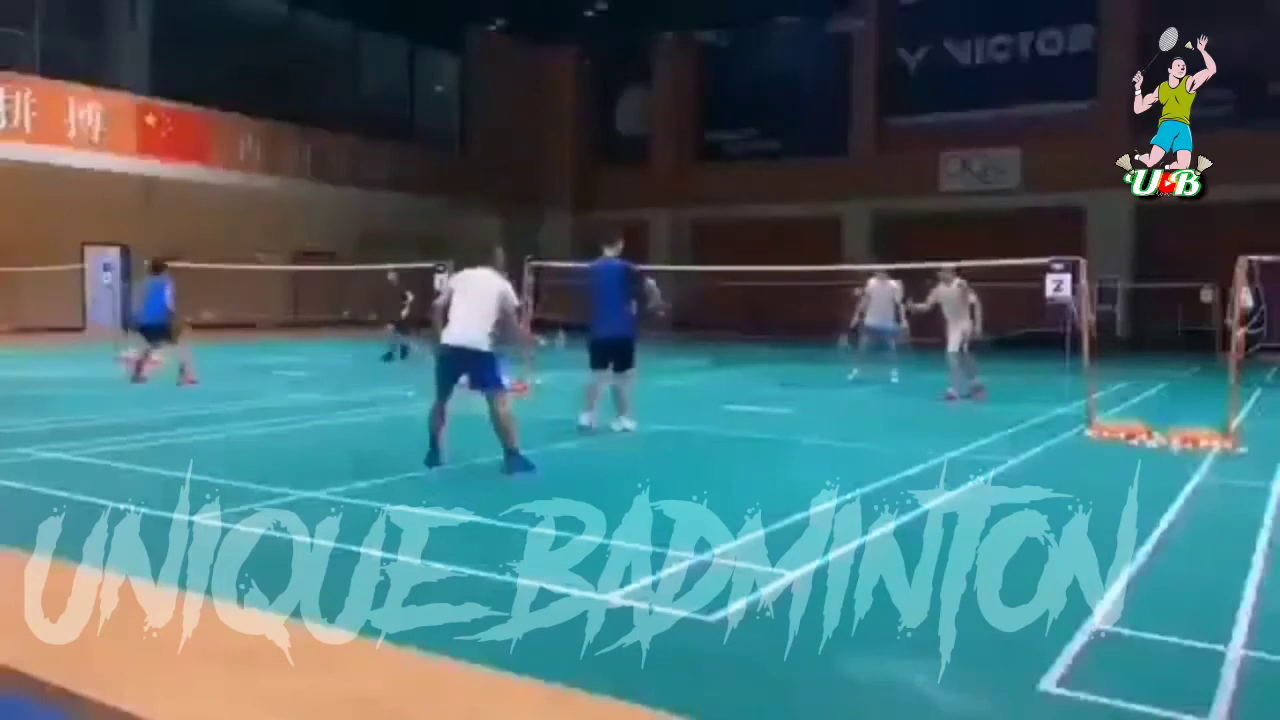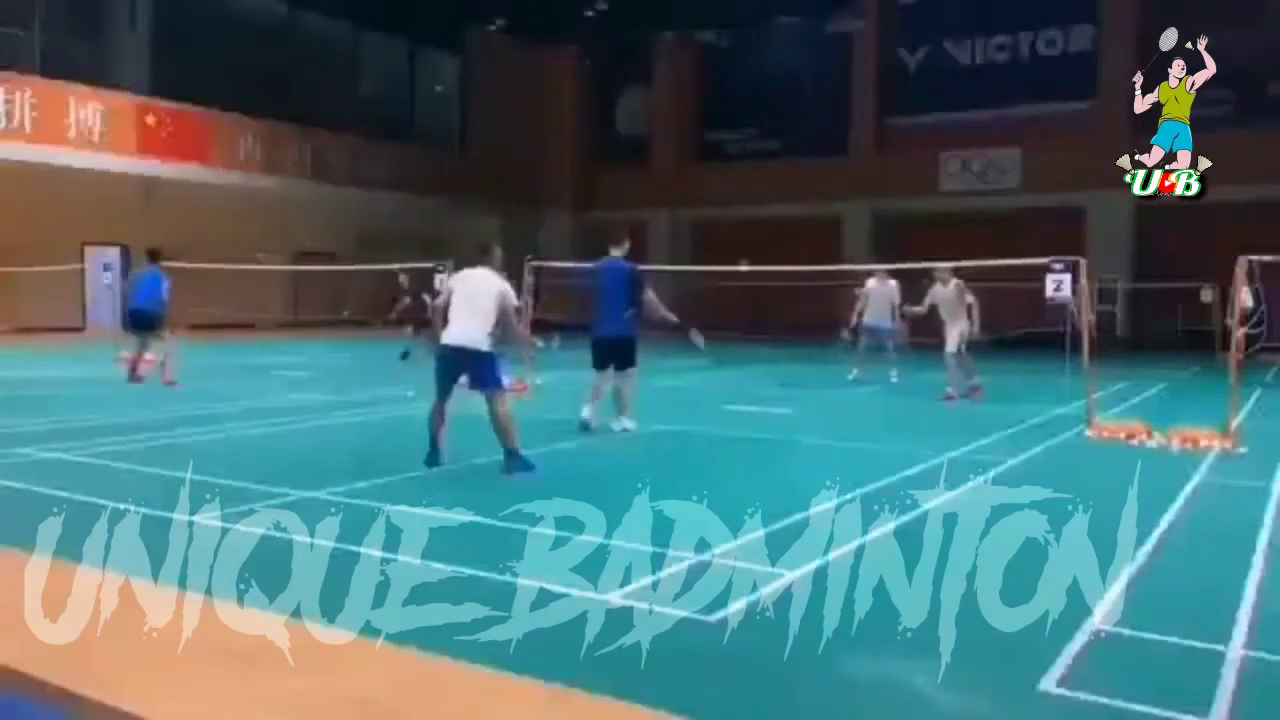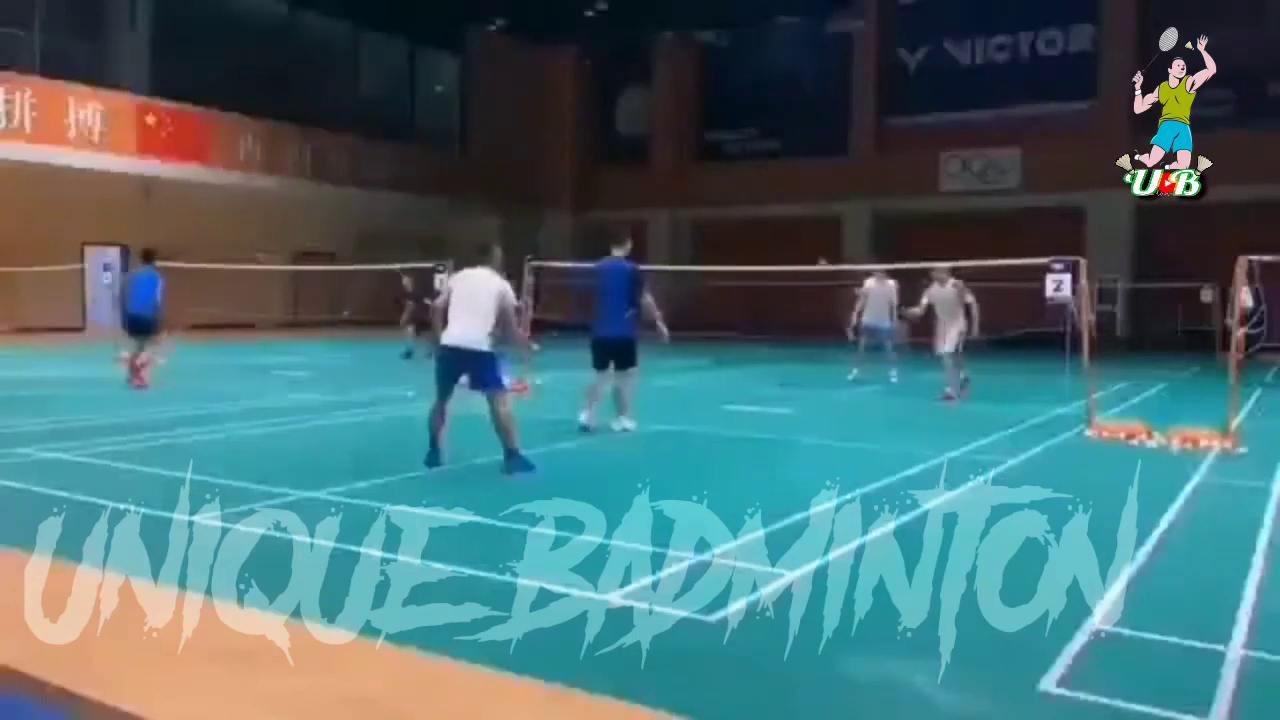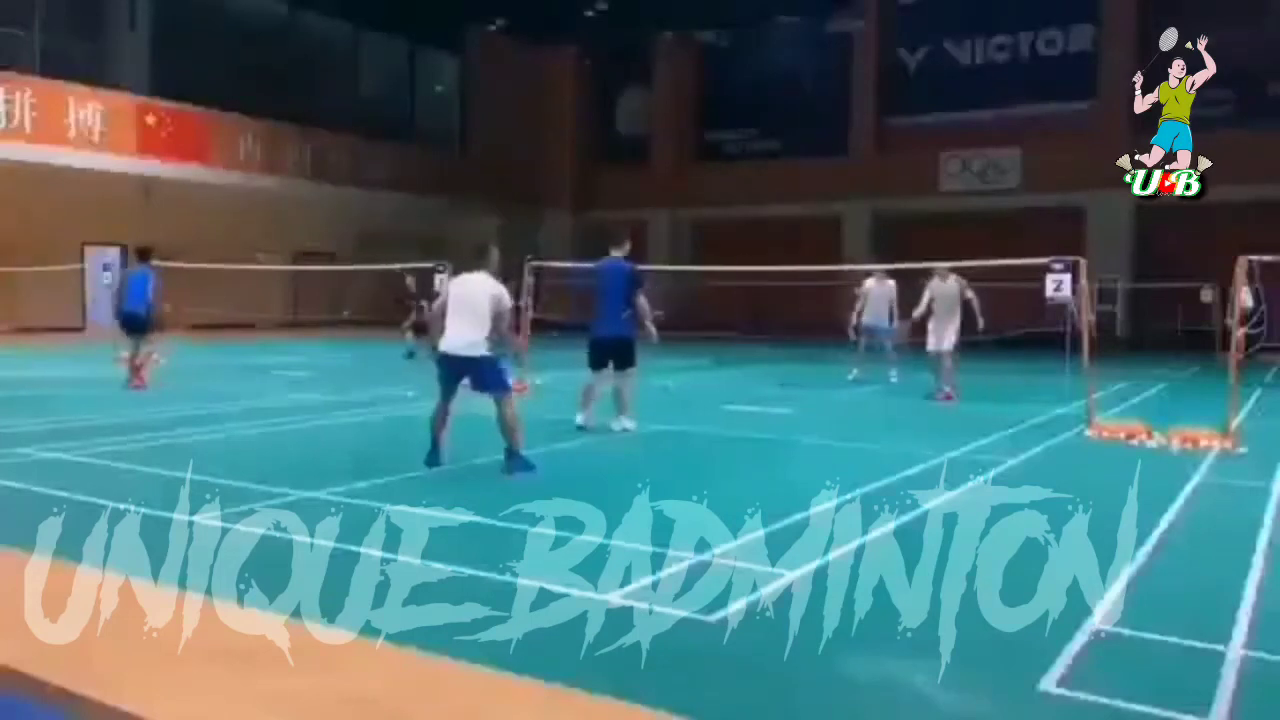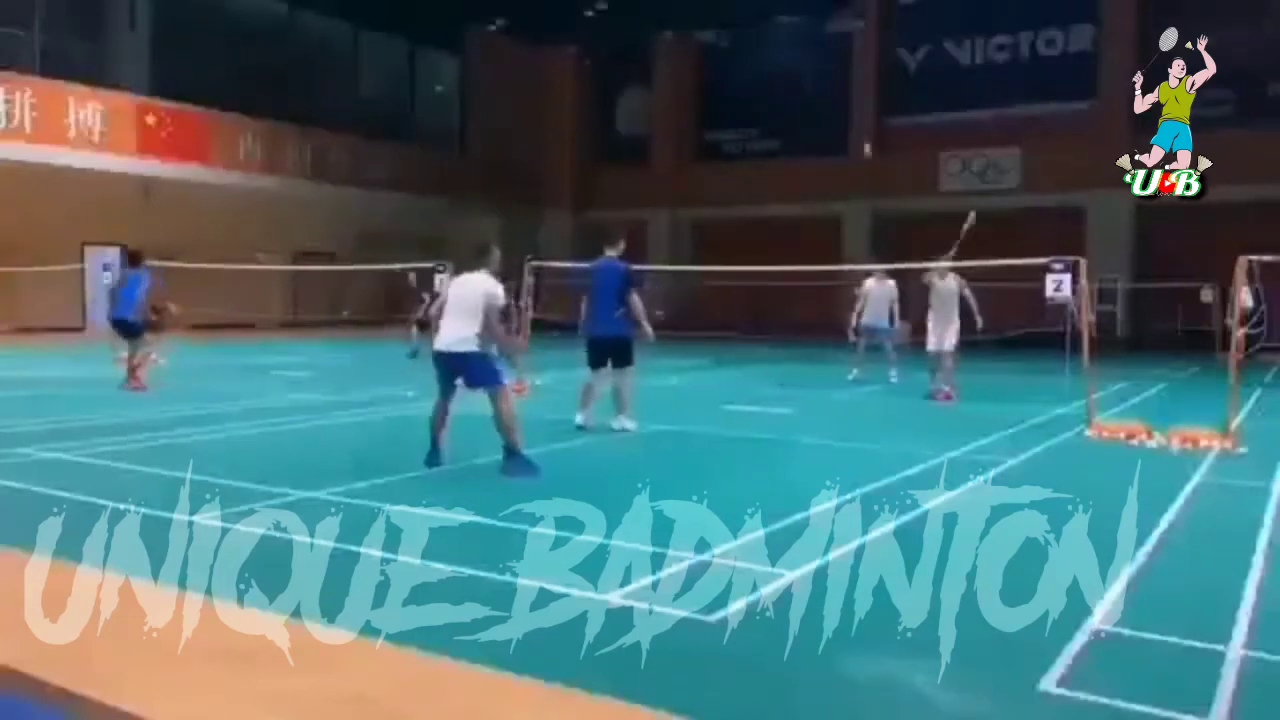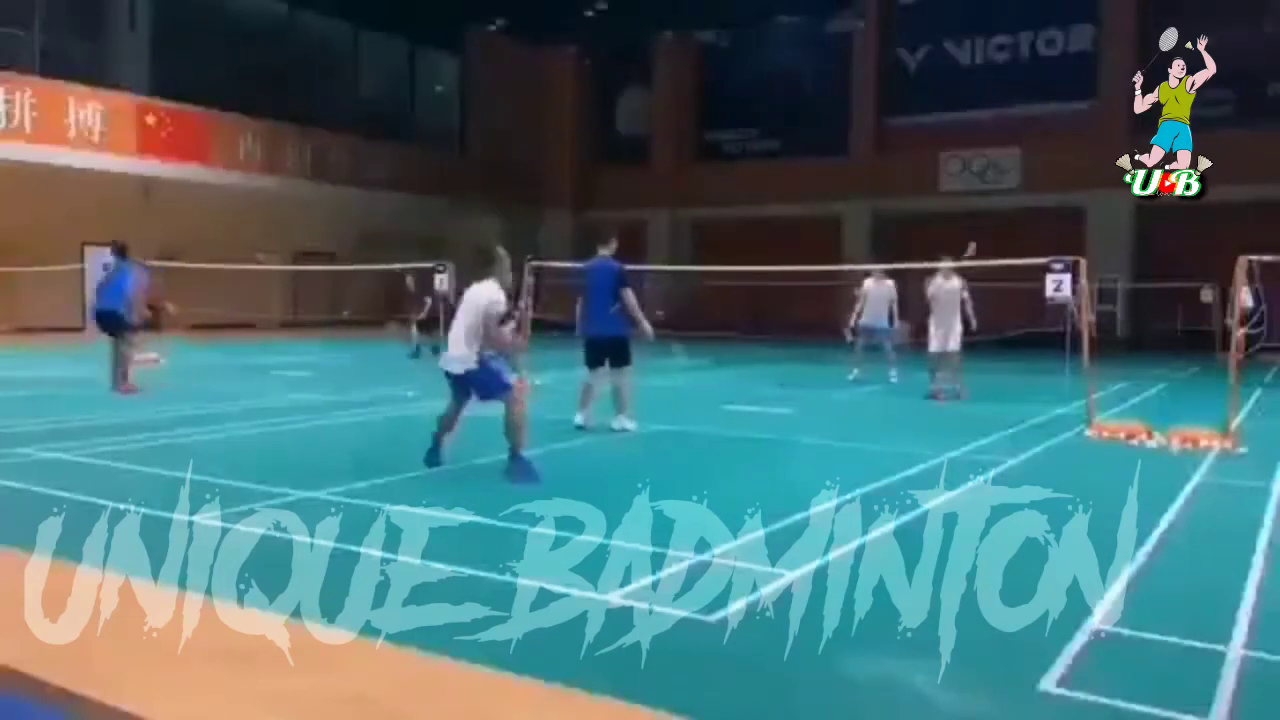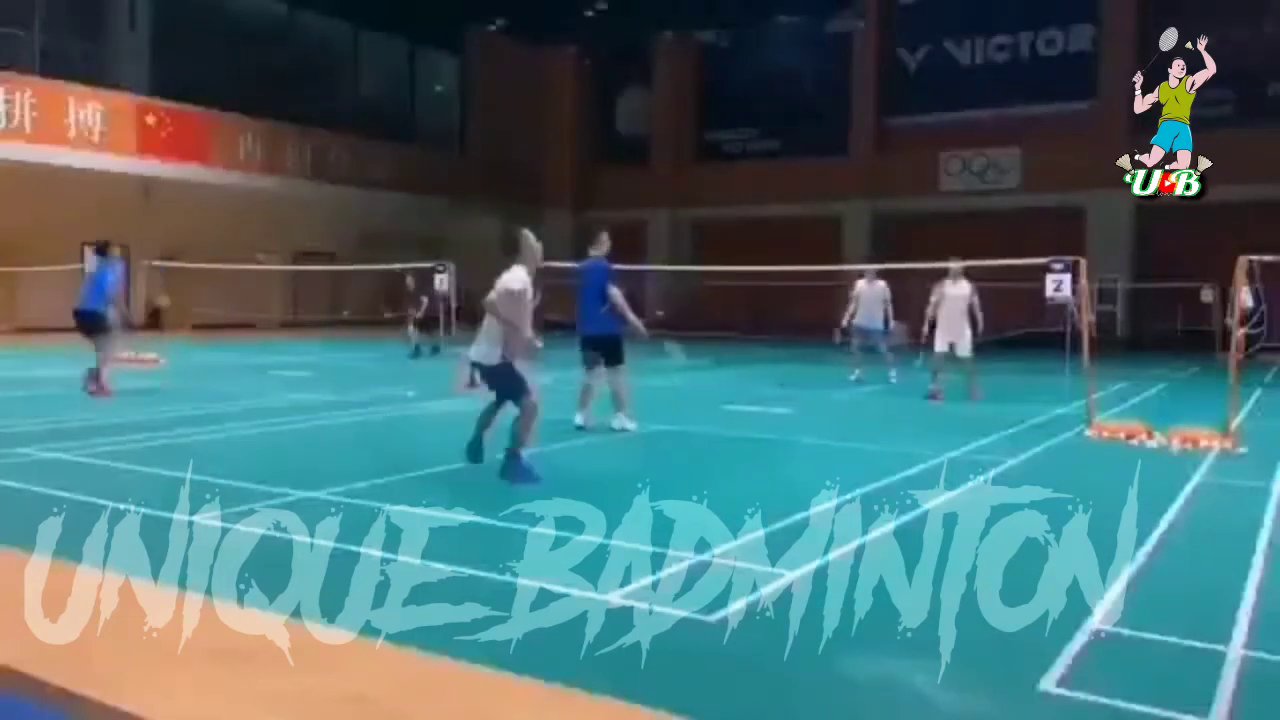
dt=0.2s
person 1, frame 1
left shoulder: (460, 276)
right shoulder: (502, 285)
left elbow: (438, 307)
right elbow: (512, 326)
left wrist: (440, 336)
right wrist: (532, 341)
left hip: (450, 345)
right hip: (479, 347)
left knee: (441, 399)
right knee: (499, 401)
left ankle: (434, 452)
right ankle: (512, 456)
person 1, frame 2
left shoulder: (459, 276)
right shoulder: (501, 285)
left elbow: (438, 307)
right elbow: (511, 327)
left wrist: (440, 337)
right wrist: (531, 342)
left hip: (450, 345)
right hip: (479, 347)
left knee: (441, 399)
right knee: (498, 401)
left ankle: (434, 452)
right ankle: (512, 456)
person 1, frame 3
left shoulder: (459, 277)
right shoulder: (501, 285)
left elbow: (438, 308)
right elbow: (510, 327)
left wrist: (439, 337)
right wrist: (528, 345)
left hip: (449, 346)
right hip: (479, 347)
left knee: (441, 399)
right knee: (499, 400)
left ankle: (434, 452)
right ankle: (513, 456)
person 1, frame 4
left shoulder: (455, 282)
right shoulder: (497, 289)
left elbow: (434, 315)
right elbow: (502, 330)
left wrist: (440, 340)
right wrist: (517, 349)
left hip: (448, 350)
right hip: (477, 352)
left knee: (445, 400)
right knee: (506, 400)
left ankle: (434, 452)
right ankle: (514, 456)
person 1, frame 5
left shoulder: (456, 282)
right shoulder: (493, 286)
left elbow: (434, 314)
right elbow: (492, 326)
right wrist: (510, 352)
left hip: (442, 349)
right hip: (467, 349)
left knee: (444, 399)
right knee: (501, 396)
left ankle: (434, 452)
right ankle: (512, 455)
person 1, frame 6
left shoulder: (475, 289)
right shoulder: (495, 294)
right elbow: (491, 334)
right wrist: (509, 346)
left hip: (452, 361)
right hip: (470, 365)
left knee: (456, 406)
right knee: (516, 399)
left ankle: (434, 453)
right ankle: (516, 461)
person 1, frame 7
left shoulder: (522, 279)
right shoulder: (517, 279)
right elbow: (491, 302)
left wrist: (528, 340)
right wrist: (520, 331)
left hip: (499, 354)
right hip: (494, 356)
left knee: (500, 402)
right knee: (530, 406)
left ankle: (476, 443)
right ankle: (512, 462)
person 2, frame 1
left shoulder: (591, 269)
right shoulder: (624, 268)
right elbow: (649, 286)
right wrist: (655, 302)
left hip: (598, 331)
right hip: (622, 331)
left knee: (598, 375)
right knee: (622, 377)
left ankle: (587, 415)
right ankle: (622, 418)
person 2, frame 2
left shoulder: (596, 268)
right shoulder: (629, 269)
right elbow: (647, 297)
right wrist: (669, 316)
left hip: (599, 331)
right hip: (623, 331)
left knee: (602, 375)
right knee: (624, 376)
left ankle: (589, 409)
right ankle: (622, 418)
person 2, frame 3
left shoulder: (598, 268)
right shoulder: (631, 269)
right elbow: (644, 299)
right wrist: (659, 322)
left hip: (600, 330)
right hip: (623, 331)
left knee: (601, 375)
right knee: (623, 376)
left ankle: (587, 414)
right ankle: (622, 418)
person 2, frame 4
left shoulder: (597, 268)
right shoulder: (629, 270)
right elbow: (639, 300)
right wrist: (649, 324)
left hip: (599, 331)
right hip: (622, 332)
left knee: (596, 375)
right knee: (623, 376)
left ankle: (582, 416)
right ankle: (622, 418)
person 2, frame 5
left shoulder: (592, 268)
right shoulder: (623, 269)
left elbow: (585, 300)
right elbow: (632, 298)
left wrist: (583, 325)
right wrist: (644, 323)
left hip: (595, 330)
right hip: (619, 331)
left knee: (595, 375)
right knee: (621, 375)
left ankle: (582, 415)
right ankle: (621, 418)
person 2, frame 6
left shoulder: (586, 268)
right shoulder: (615, 267)
left elbow: (580, 300)
right elbow: (627, 295)
left wrist: (579, 326)
right wrist: (642, 321)
left hip: (591, 329)
right hip: (614, 329)
left knee: (593, 374)
right knee: (620, 375)
left ankle: (581, 415)
right ankle: (621, 418)
person 2, frame 7
left shoulder: (582, 268)
right shoulder: (604, 266)
right elbow: (612, 293)
right wrist: (629, 315)
left hip: (587, 330)
right hip: (607, 329)
left knee: (591, 374)
right knee: (616, 373)
left ankle: (582, 415)
right ankle: (621, 417)
